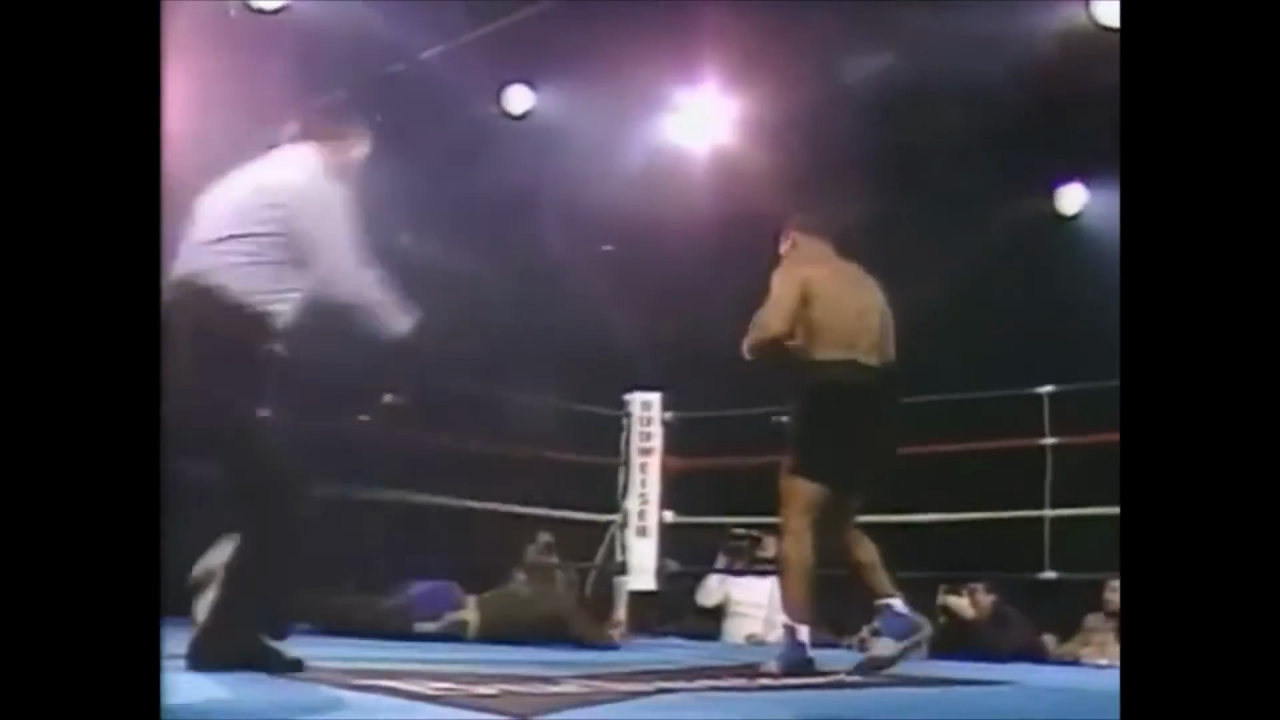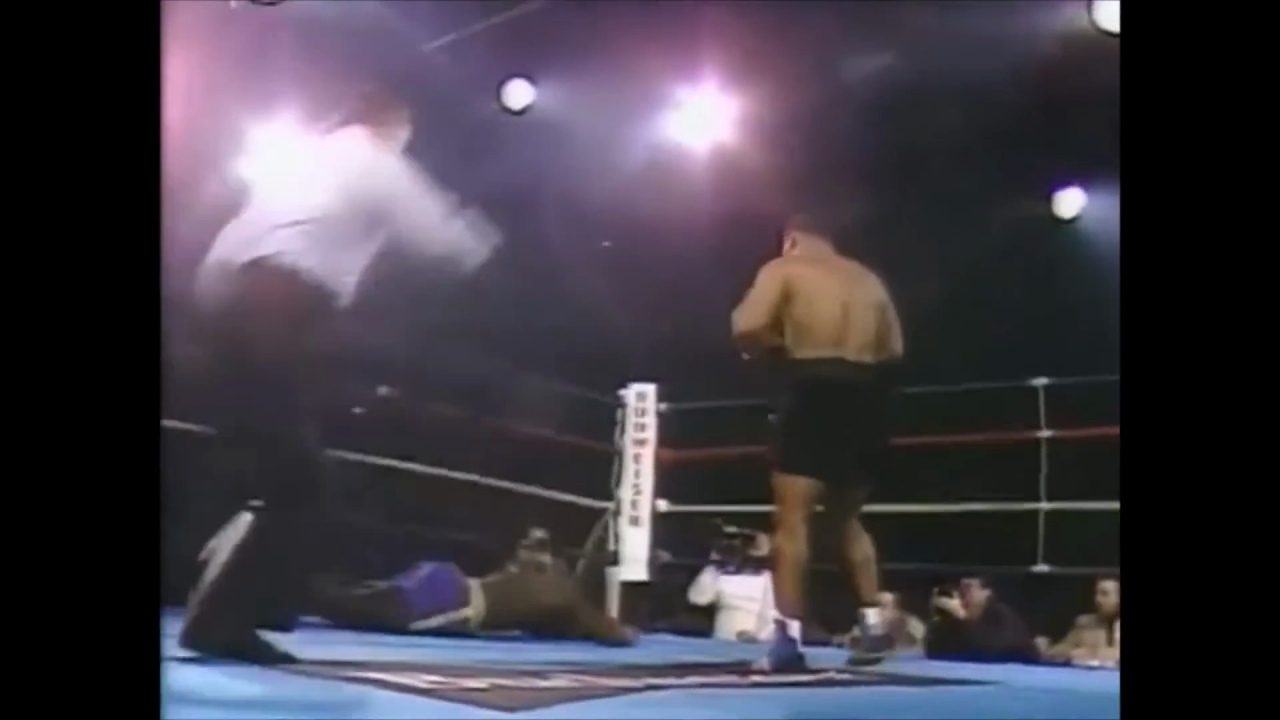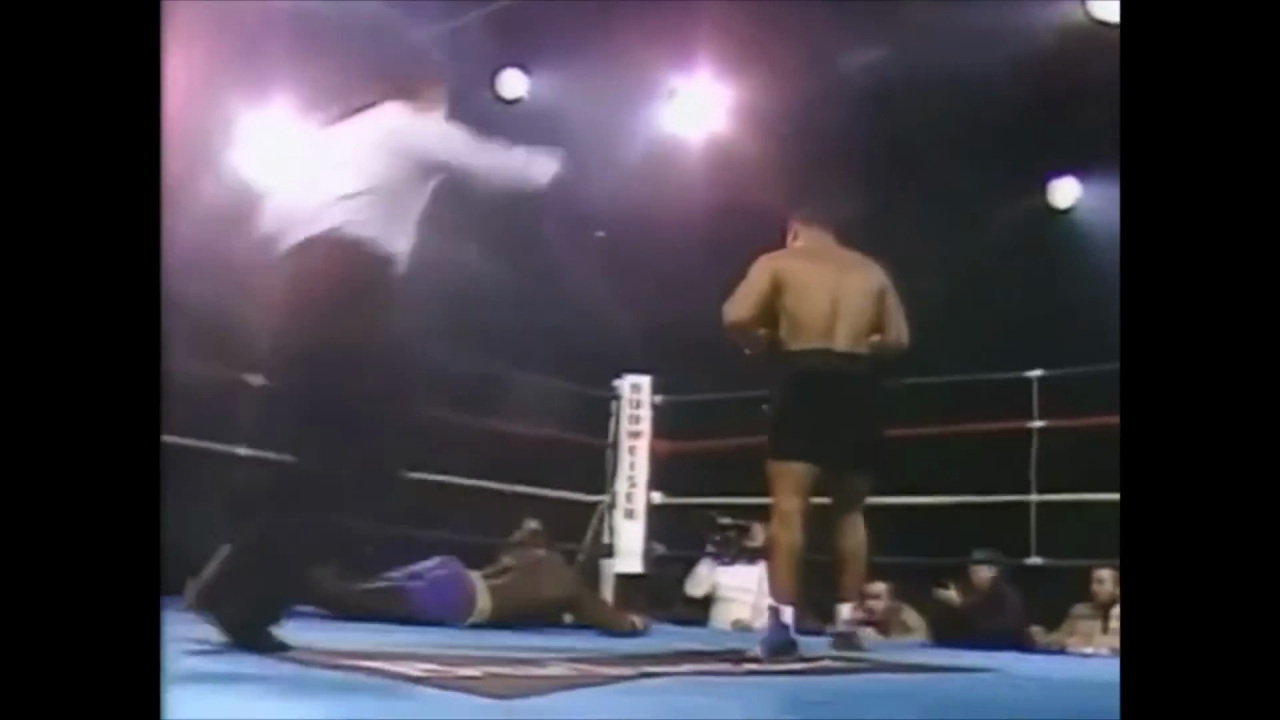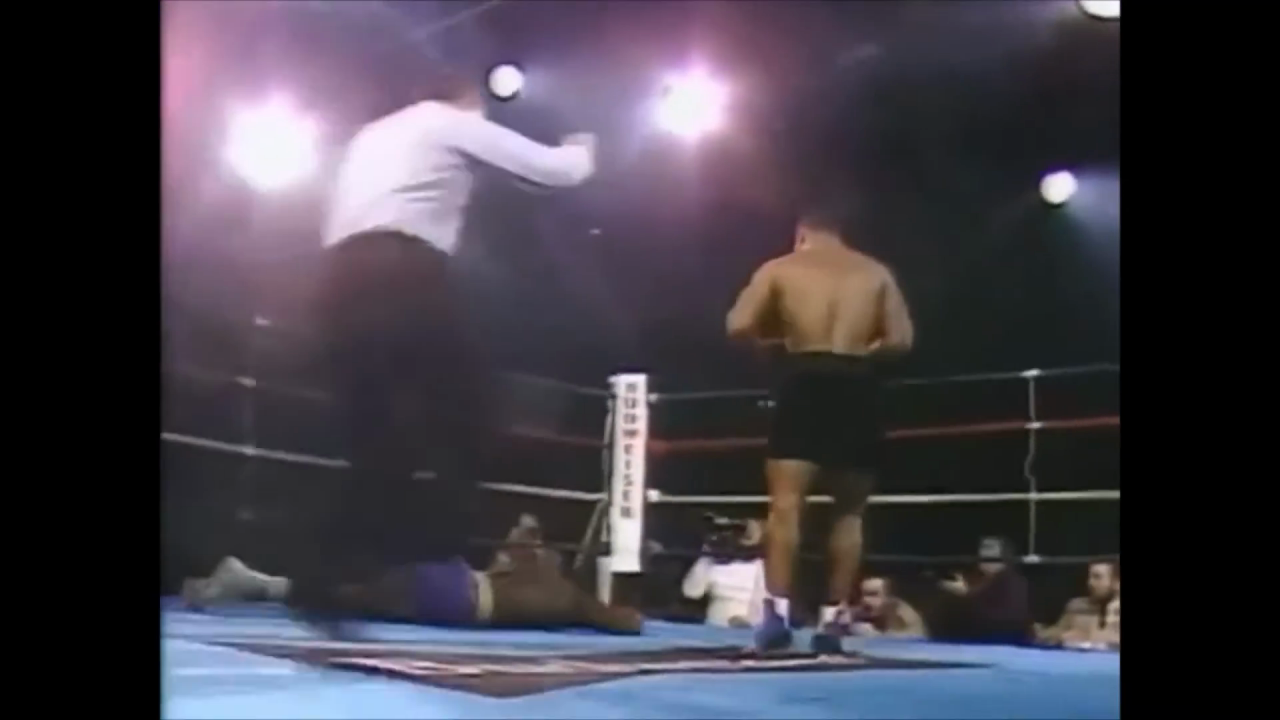
dt=0.1s
person 1, frame 1
left shoulder: (255, 177)
right shoulder: (310, 183)
right elbow: (344, 276)
right wrist: (399, 320)
left hip: (197, 326)
right hip: (213, 330)
person 1, frame 2
left shoulder: (302, 164)
right shoulder: (376, 165)
left elbow: (228, 246)
right elbow: (441, 237)
right wrist: (479, 243)
left hip: (243, 305)
right hip: (288, 309)
left knee: (288, 475)
right knee: (289, 475)
person 1, frame 3
left shoulder: (335, 137)
right shoulder: (419, 128)
left elbow: (276, 214)
right elbow: (507, 168)
right wrist: (546, 162)
left hip: (305, 279)
right hip: (350, 279)
left knee: (331, 452)
right knee: (369, 440)
person 1, frame 4
left shoulder: (372, 136)
right shoulder: (456, 125)
left elbow: (346, 208)
right elbow: (551, 166)
right wrist: (580, 152)
left hip: (348, 273)
right hip: (408, 269)
left knee: (378, 439)
right knee: (462, 422)
person 2, frame 1
left shoulder: (796, 269)
right shoulder: (866, 281)
left elbow: (773, 327)
left wrist: (751, 343)
left hip: (826, 394)
right hip: (873, 395)
left knee: (796, 521)
right knee: (846, 523)
left ankle: (798, 641)
right ankle: (896, 613)
person 2, frame 2
left shoulder: (784, 269)
right shoulder: (869, 279)
left elbow: (745, 325)
right elbow: (892, 349)
left wrist: (764, 347)
left hip: (812, 389)
right hip: (864, 393)
left knee: (792, 521)
right knee: (848, 518)
left ankle: (789, 638)
right ankle: (873, 621)
person 2, frame 3
left shoulder: (777, 262)
right shoulder: (871, 270)
left elbow: (735, 316)
right elbow: (898, 338)
left wrist: (763, 340)
left hip: (805, 380)
right hip: (858, 383)
left knee: (787, 507)
right knee: (849, 508)
left ankle: (782, 624)
right ankle: (847, 617)
person 2, frame 4
left shoulder: (778, 268)
right shoulder: (876, 272)
left elbow: (737, 326)
right elbow: (901, 340)
left wrist: (776, 340)
left hip: (803, 381)
right hip: (858, 385)
left knee: (785, 506)
right knee: (849, 510)
left ankle: (777, 619)
right ankle: (830, 621)
person 3, frame 1
left shoulder: (537, 592)
right shoulder: (559, 602)
right elbow: (588, 635)
right wrist: (609, 638)
left hip: (445, 601)
right hip: (449, 614)
right knee: (355, 617)
person 3, frame 2
left shoulder: (545, 580)
right shoulder: (565, 595)
right elbow: (606, 632)
right wrist: (620, 631)
left hip: (447, 581)
right hip: (446, 597)
right knee: (343, 601)
person 3, frame 3
left shoulder: (542, 573)
right shoulder: (566, 586)
right elbow: (614, 622)
right wrist: (633, 621)
left hip: (452, 578)
right hip: (456, 598)
left knee: (356, 594)
right knee: (350, 597)
person 3, frame 4
right shoulder: (568, 598)
right elbow: (621, 621)
right wrist: (626, 617)
left hip: (461, 579)
right hip: (461, 598)
left knee: (356, 595)
right knee: (354, 600)
right ankle: (248, 579)
